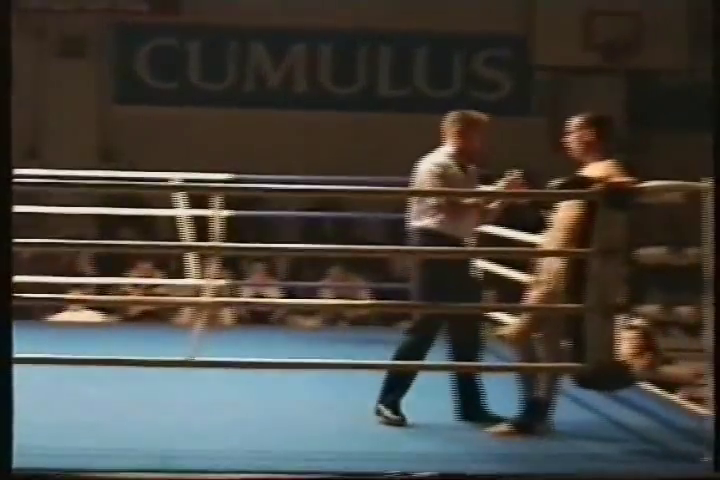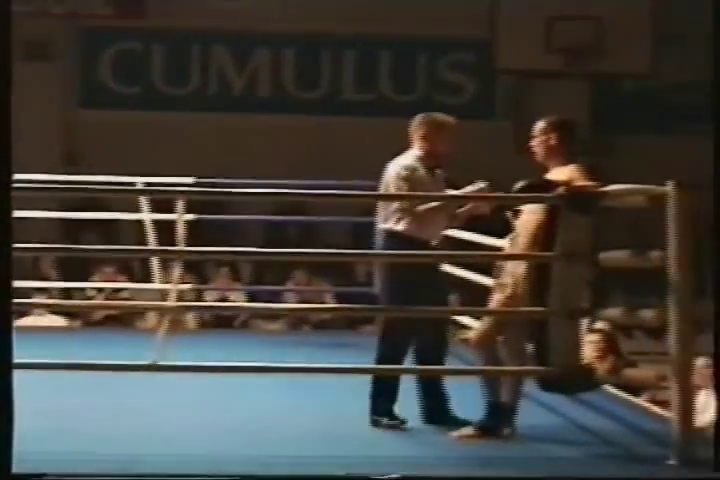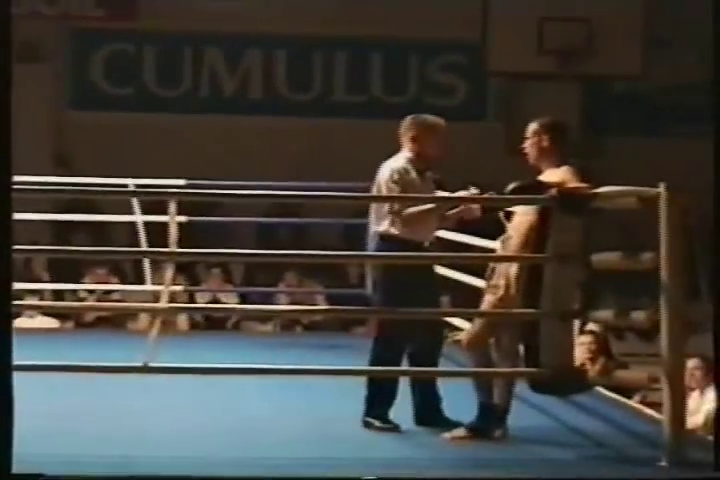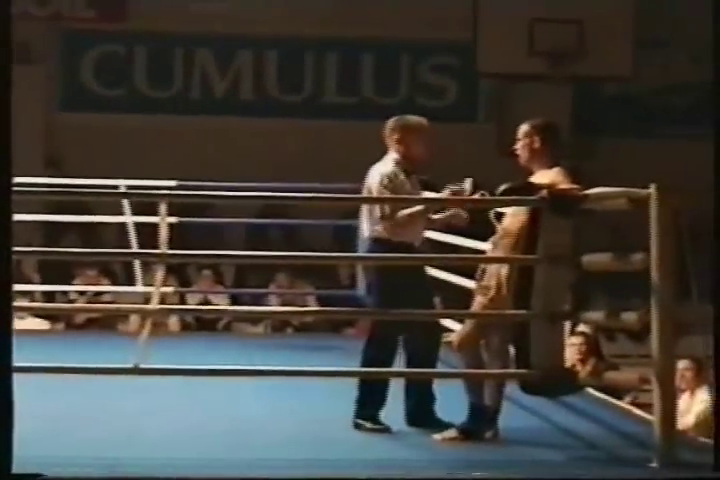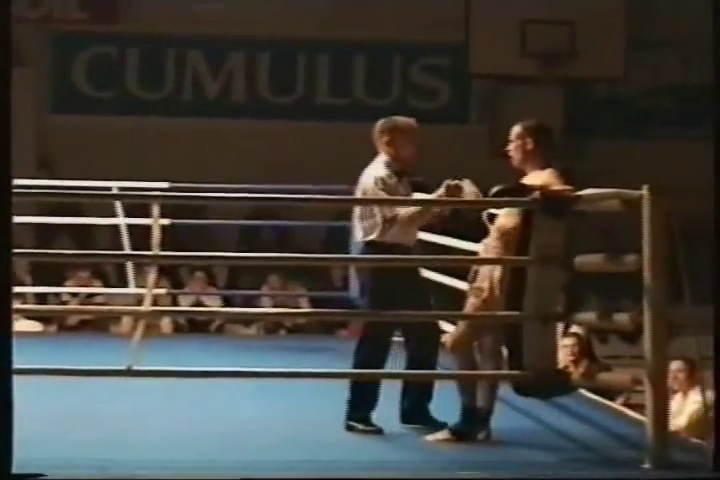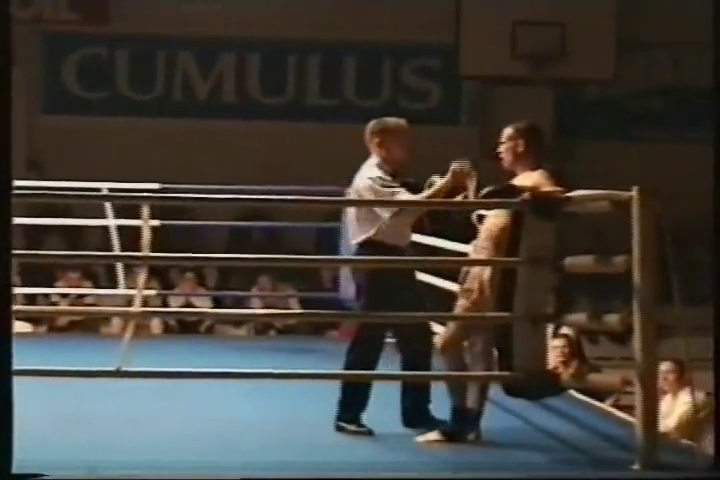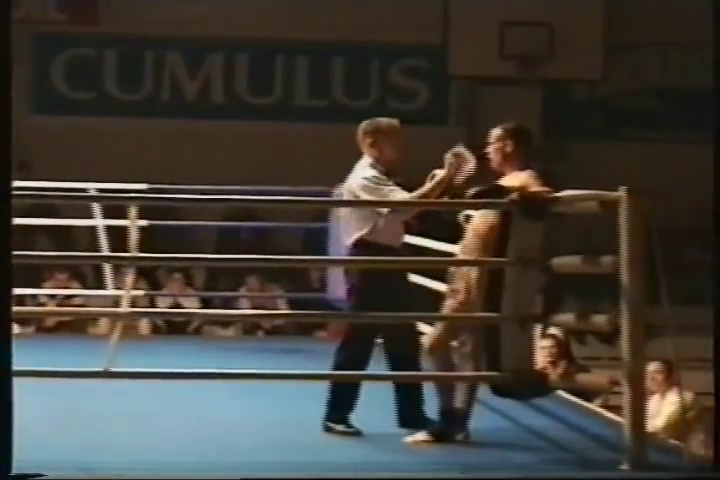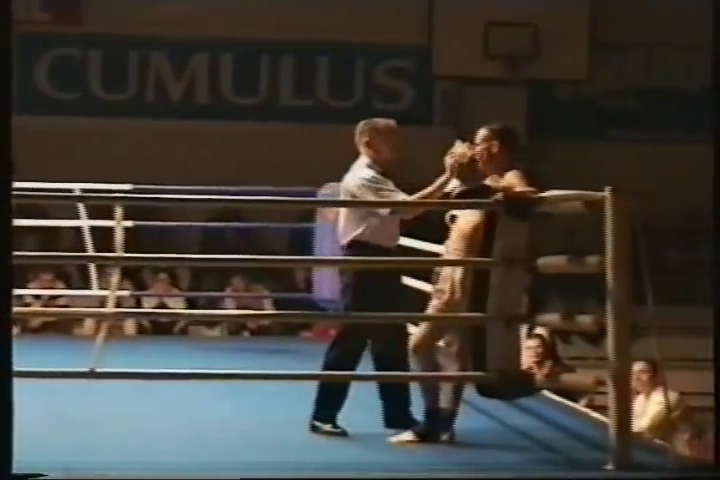
dt=0.1s
person 1, frame 1
left shoulder: (607, 170)
right shoulder: (587, 174)
left elbow: (629, 187)
left hip: (564, 269)
right hip: (552, 266)
left knee: (520, 334)
right knee: (548, 338)
left ankle: (534, 413)
right ankle: (535, 414)
person 1, frame 2
left shoulder: (571, 174)
right shoulder: (551, 178)
left hip: (528, 274)
right hip: (515, 271)
left knee: (484, 337)
right knee: (512, 342)
left ankle: (499, 415)
right ankle: (500, 416)
person 1, frame 3
left shoulder: (563, 176)
right shoulder: (544, 180)
left hip: (520, 276)
right hip: (507, 273)
left knee: (475, 339)
right knee: (504, 344)
left ankle: (490, 417)
right ankle: (492, 418)
person 1, frame 4
left shoulder: (554, 177)
right shoulder: (535, 182)
left hip: (511, 276)
right hip: (497, 272)
left knee: (465, 340)
right knee: (494, 345)
right ankle: (483, 419)
person 1, frame 5
left shoulder: (547, 178)
right shoulder: (527, 183)
left hip: (502, 277)
right hip: (490, 274)
left knee: (458, 342)
right knee: (487, 346)
right ankle: (476, 421)
person 1, frame 6
left shoulder: (537, 179)
right shoulder: (517, 184)
left elbow: (558, 196)
right elbow: (487, 221)
left hip: (492, 278)
right hip: (480, 274)
left knee: (449, 343)
right knee: (479, 347)
right ankle: (466, 421)
person 1, frame 7
left shoulder: (525, 179)
right shoulder: (503, 184)
left elbow: (545, 197)
left hip: (481, 277)
right hip: (468, 274)
left knee: (436, 344)
right knee: (469, 347)
right ankle: (454, 422)
person 1, frame 8
left shoulder: (511, 179)
right shoulder: (485, 183)
left elbow: (530, 197)
right wrist: (459, 174)
left hip: (464, 277)
right hip: (453, 274)
left knee: (421, 344)
right knee: (455, 348)
right ankle: (440, 422)
person 2, frame 1
left shoulder: (466, 170)
right shoulder: (434, 166)
left elbow: (474, 216)
right elbow: (448, 210)
left wrist: (500, 202)
left hip: (454, 250)
right hip: (433, 248)
left knee: (467, 331)
right knee: (425, 326)
left ankle: (471, 405)
right ankle: (389, 399)
person 2, frame 2
left shoulder: (434, 174)
right shoulder: (401, 169)
left elbow: (440, 219)
right elbow: (413, 214)
left wrist: (468, 208)
right wrist: (455, 200)
left hip: (423, 254)
right hip: (400, 253)
left knee: (432, 333)
right knee: (397, 332)
left ankle: (435, 408)
right ankle: (381, 408)
person 2, frame 3
left shoulder: (424, 176)
right shoulder: (394, 171)
right elbow: (402, 218)
left wrist: (458, 212)
right wrist: (444, 203)
left hip: (417, 256)
right hip: (394, 255)
left knee: (428, 335)
right knee: (393, 335)
left ankle: (427, 409)
right ankle: (375, 411)
person 2, frame 4
left shoulder: (409, 177)
right shoulder: (383, 175)
right elbow: (394, 222)
left wrist: (444, 217)
left hip: (407, 258)
right hip: (386, 258)
left knee: (425, 334)
right knee: (384, 337)
left ankle: (420, 409)
right ankle: (366, 412)
person 2, frame 5
left shoulder: (398, 178)
right shoulder: (376, 178)
right elbow: (400, 219)
left wrist: (434, 208)
right wrist: (436, 200)
left hip: (402, 260)
right hip: (381, 260)
left knee: (425, 333)
right knee: (376, 338)
left ankle: (415, 408)
right ankle: (357, 414)
person 2, frame 6
left shoulder: (389, 178)
right shoulder: (370, 179)
left elbow: (405, 215)
right elbow: (411, 207)
left wrist: (442, 189)
right wrist: (449, 182)
left hip: (395, 261)
right hip: (375, 262)
left knee: (416, 337)
right knee: (368, 340)
left ankle: (416, 411)
right ankle: (347, 416)
person 2, frame 7
left shoulder: (380, 178)
right shoulder: (364, 179)
left elbow: (400, 211)
right elbow: (408, 204)
left wrist: (436, 183)
right wrist: (444, 177)
left hip: (387, 261)
right hip: (369, 261)
left knee: (404, 339)
right knee: (359, 340)
left ankle: (411, 412)
right ankle: (336, 416)
person 2, frame 8
left shoulder: (376, 178)
right shoulder: (361, 179)
left elbow: (400, 212)
right elbow: (409, 206)
right wrist: (446, 177)
left hip: (382, 261)
right hip: (364, 262)
left knee: (392, 340)
right knee: (351, 339)
left ankle: (397, 412)
right ankle: (323, 416)
